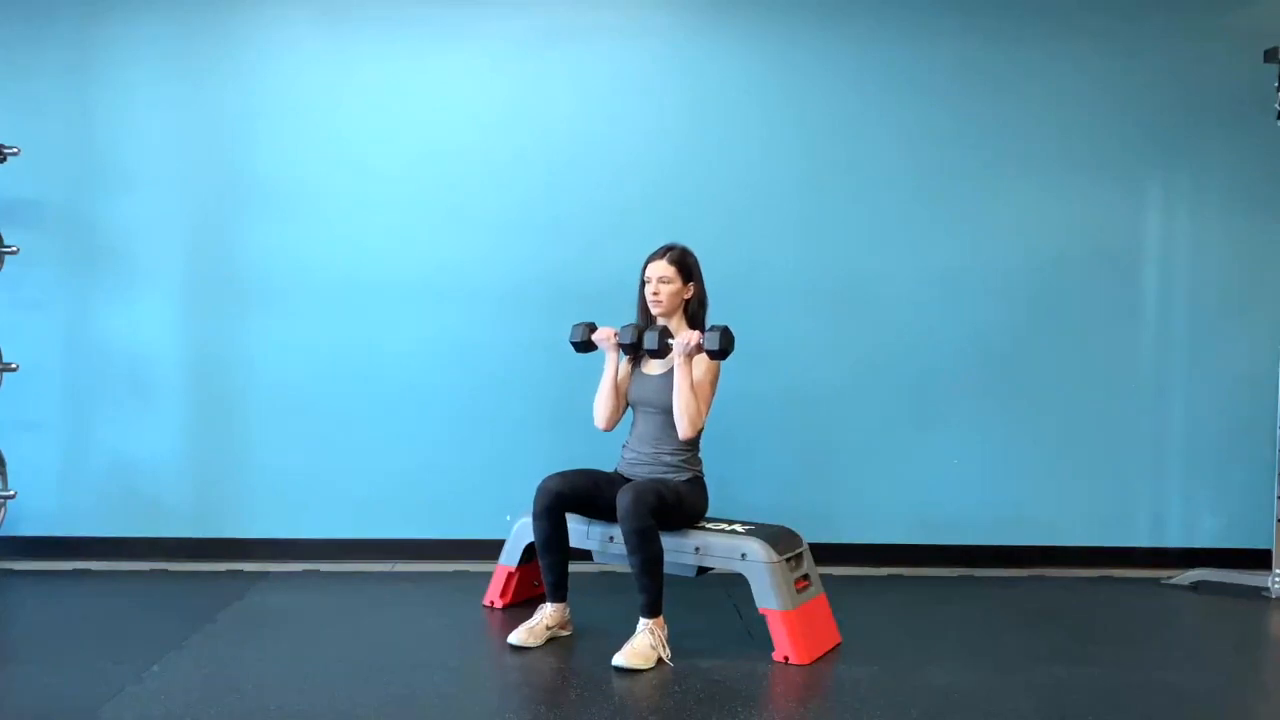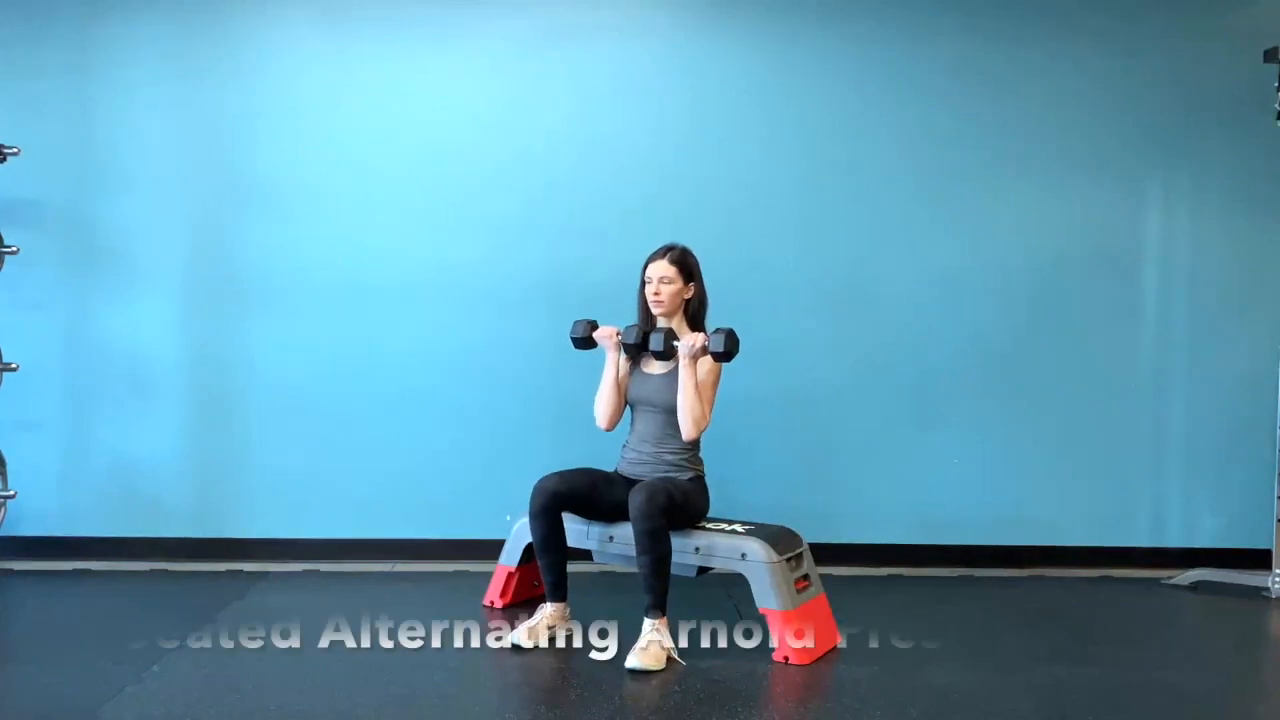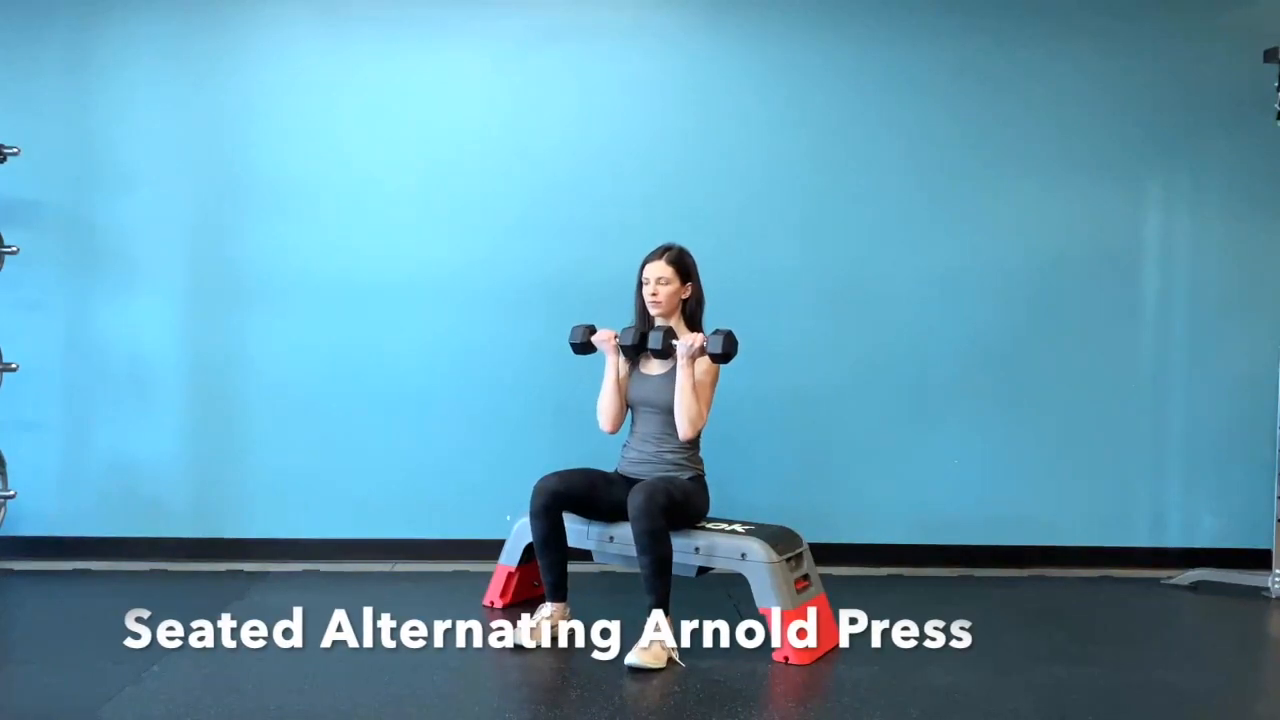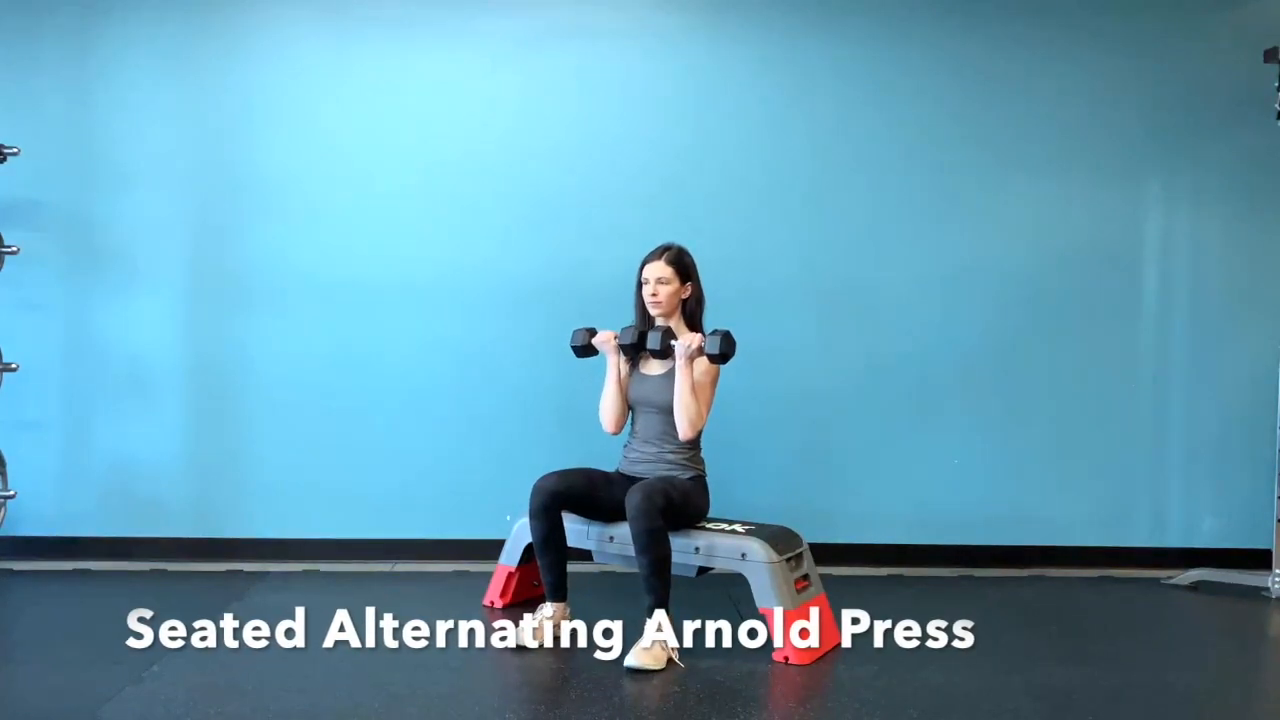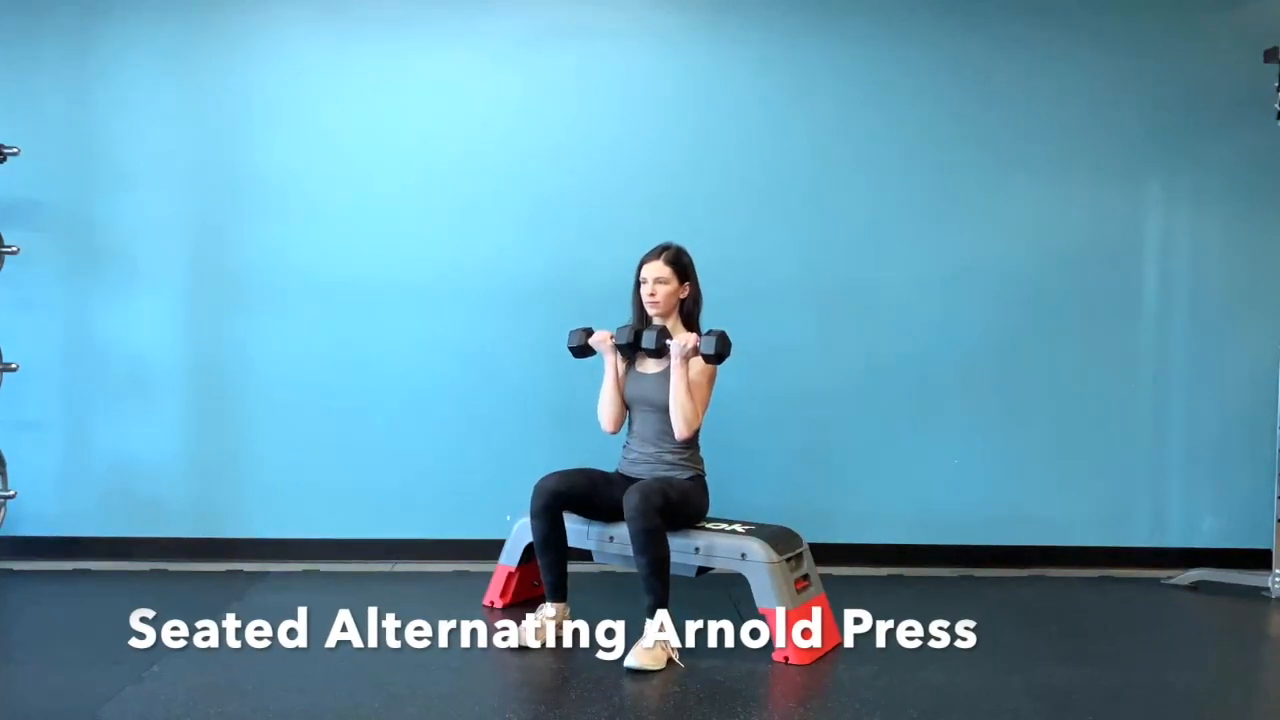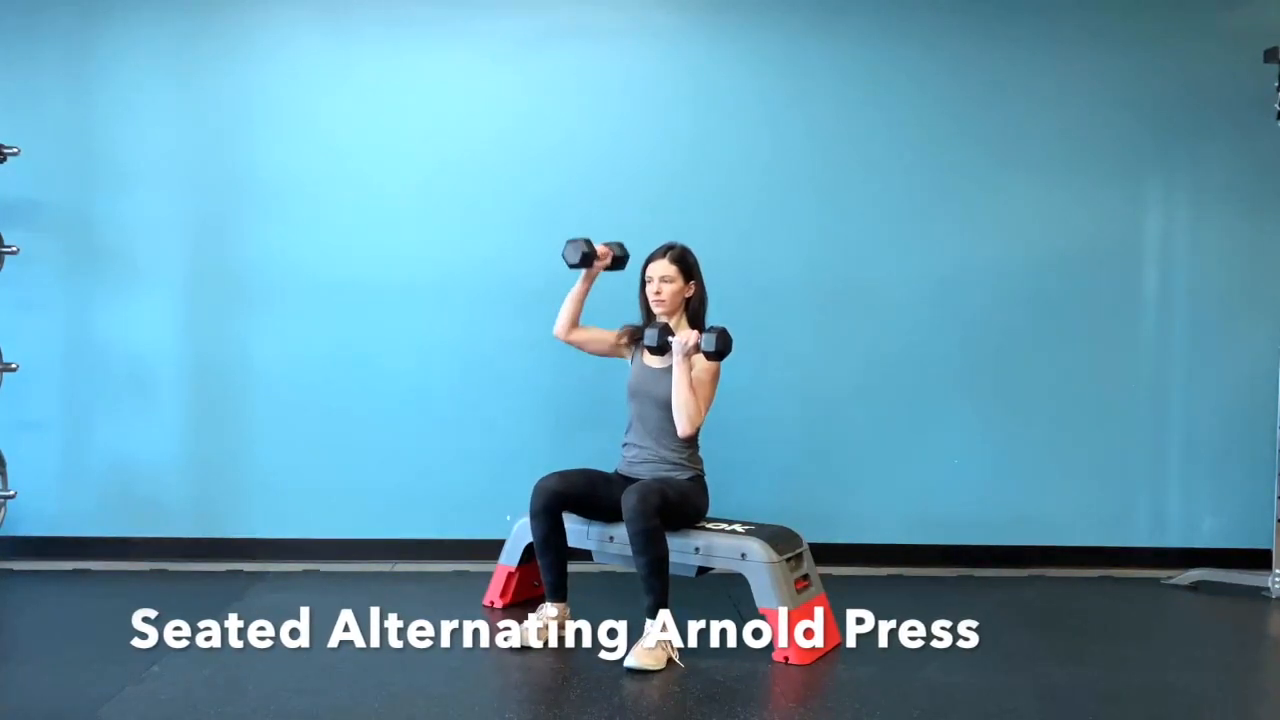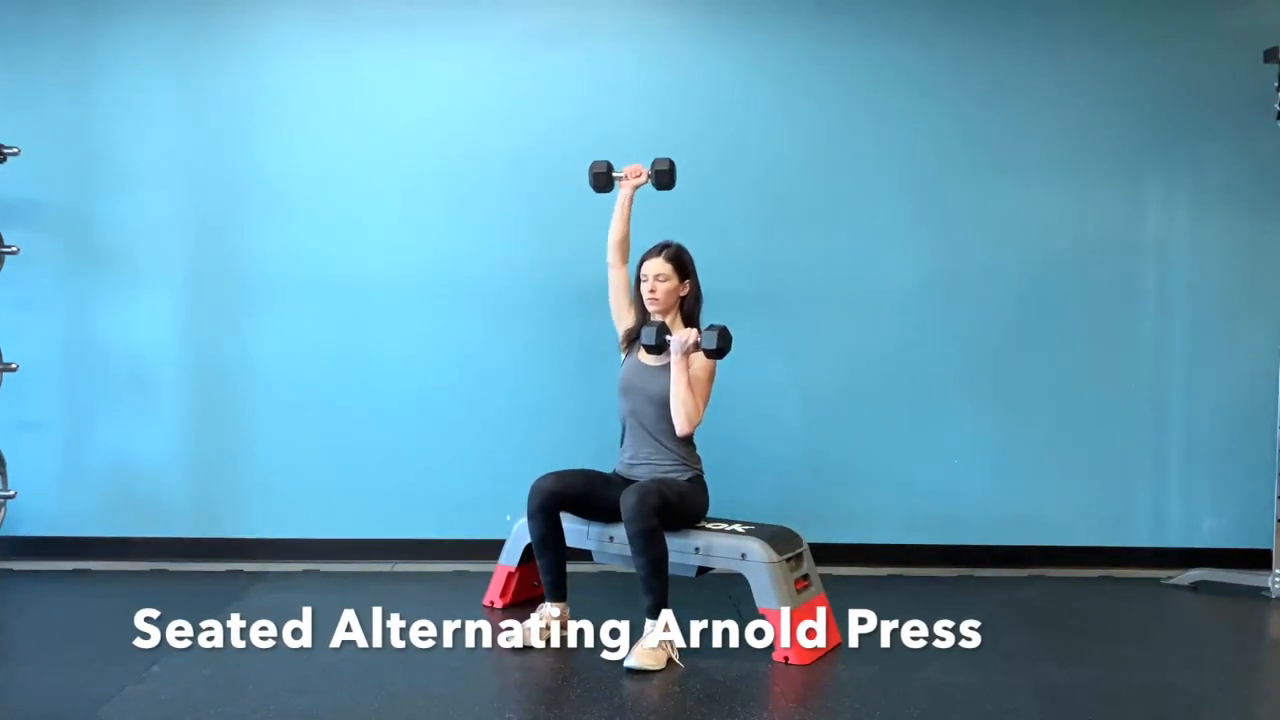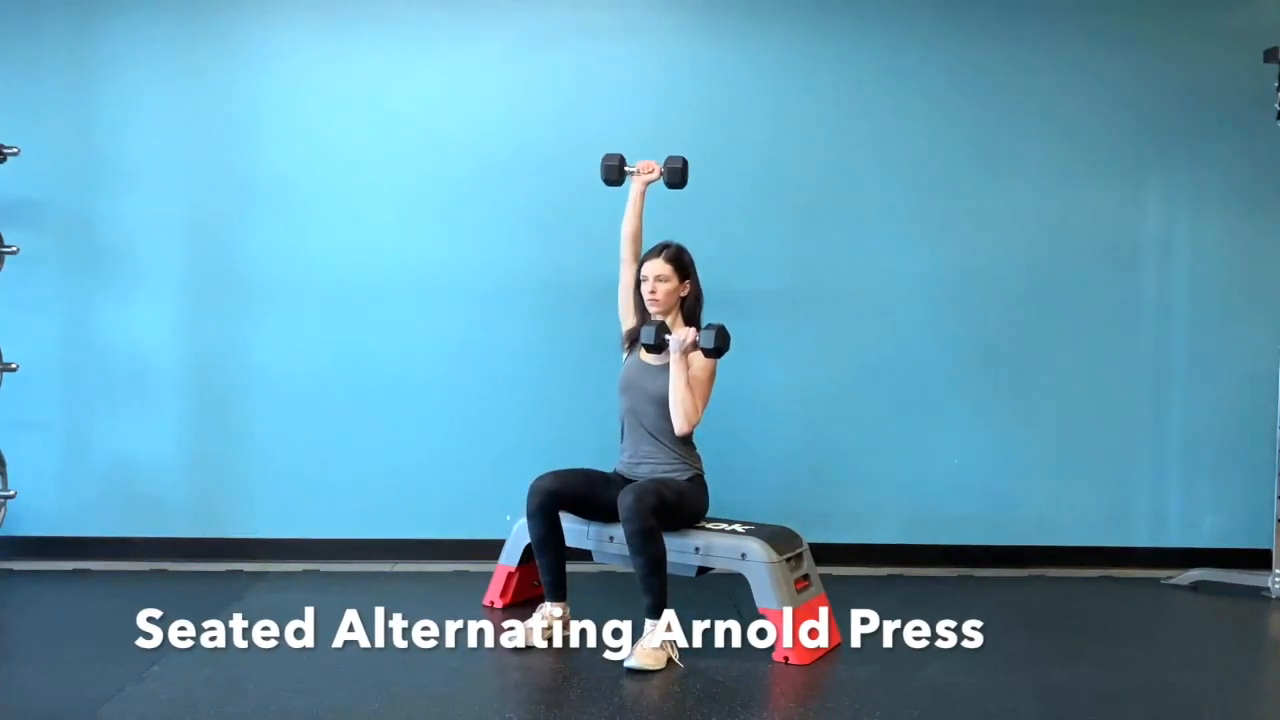
dt=0.4s
person 1, frame 1
left shoulder: (700, 352)
right shoulder: (637, 348)
left elbow: (687, 429)
right elbow: (605, 420)
left wrist: (682, 360)
right wrist: (611, 357)
left hip: (680, 486)
right hip: (626, 477)
left knee: (634, 500)
right knee: (551, 489)
left ankle: (651, 627)
right ankle: (555, 610)
person 1, frame 2
left shoulder: (701, 352)
left elbow: (691, 429)
right elbow: (605, 420)
left wrist: (686, 362)
right wrist: (612, 355)
left hip: (680, 485)
right hip: (626, 477)
left knee: (645, 499)
right knee: (547, 490)
left ankle: (656, 627)
right ankle: (555, 609)
person 1, frame 3
left shoulder: (700, 352)
left elbow: (688, 430)
right elbow: (608, 423)
left wrist: (685, 362)
right wrist: (611, 359)
left hip: (681, 485)
right hip: (626, 478)
left knee: (645, 500)
right knee: (547, 490)
right ankle: (555, 608)
person 1, frame 4
left shoulder: (701, 352)
left elbow: (689, 429)
right elbow: (612, 424)
left wrist: (685, 362)
right wrist: (612, 360)
left hip: (681, 485)
right hip: (627, 478)
left knee: (643, 501)
right knee: (547, 489)
right ankle: (555, 607)
person 1, frame 5
left shoulder: (697, 351)
left elbow: (684, 429)
right elbow: (610, 424)
left wrist: (678, 362)
right wrist: (609, 359)
left hip: (681, 485)
right hip: (627, 477)
left knee: (640, 501)
right knee: (548, 489)
left ankle: (657, 630)
right ankle: (555, 607)
person 1, frame 6
left shoulder: (702, 351)
right shoulder: (635, 340)
left elbow: (686, 426)
right elbow: (564, 331)
left wrist: (682, 358)
right wrist: (589, 275)
left hip: (680, 485)
right hip: (627, 476)
left knee: (639, 500)
right knee: (548, 489)
left ankle: (657, 630)
right ankle: (555, 607)
person 1, frame 7
left shoulder: (698, 351)
right shoulder: (633, 335)
left elbow: (684, 424)
right elbow: (615, 257)
left wrist: (678, 358)
right wrist: (626, 193)
left hip: (680, 487)
right hip: (625, 480)
left knee: (639, 502)
right knee: (545, 490)
left ankle: (657, 629)
right ankle: (554, 608)
person 1, frame 8
left shoulder: (699, 351)
right shoulder: (635, 335)
left elbow: (683, 424)
right elbow: (628, 252)
left wrist: (678, 357)
right wrist: (638, 188)
left hip: (680, 487)
right hip: (626, 478)
left knee: (635, 502)
right knee: (544, 489)
left ankle: (657, 628)
right ankle: (555, 609)
